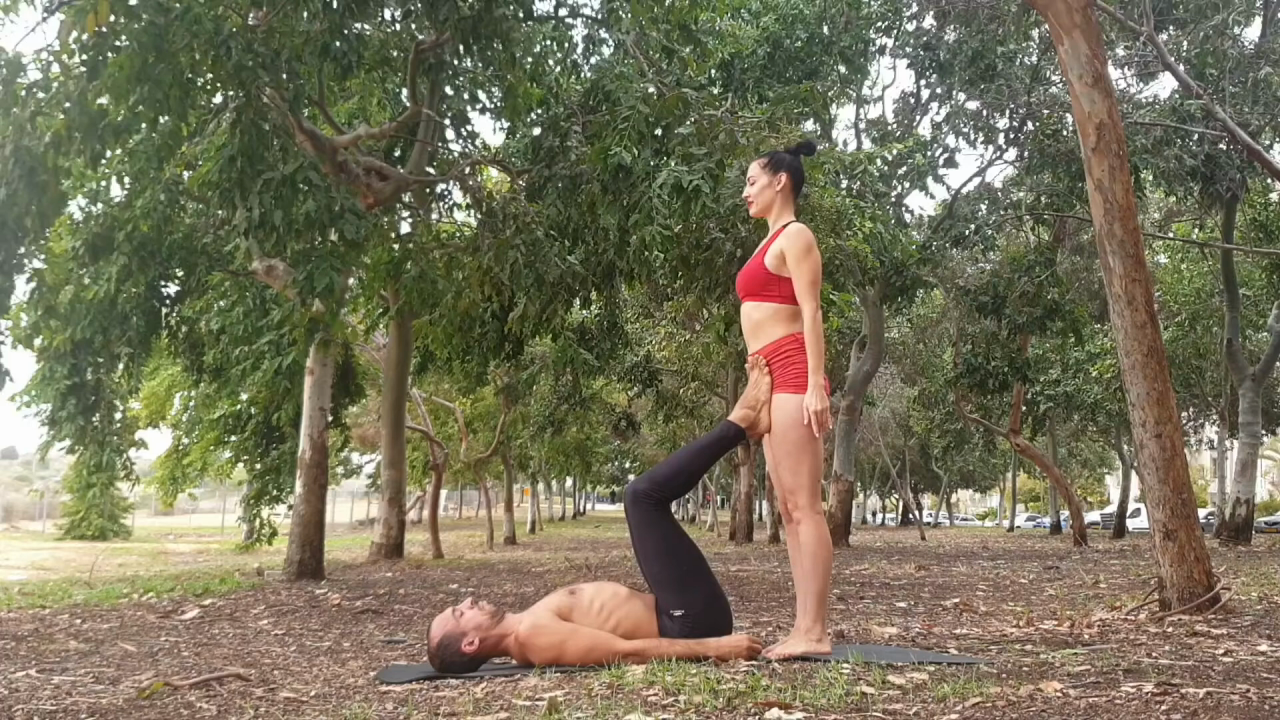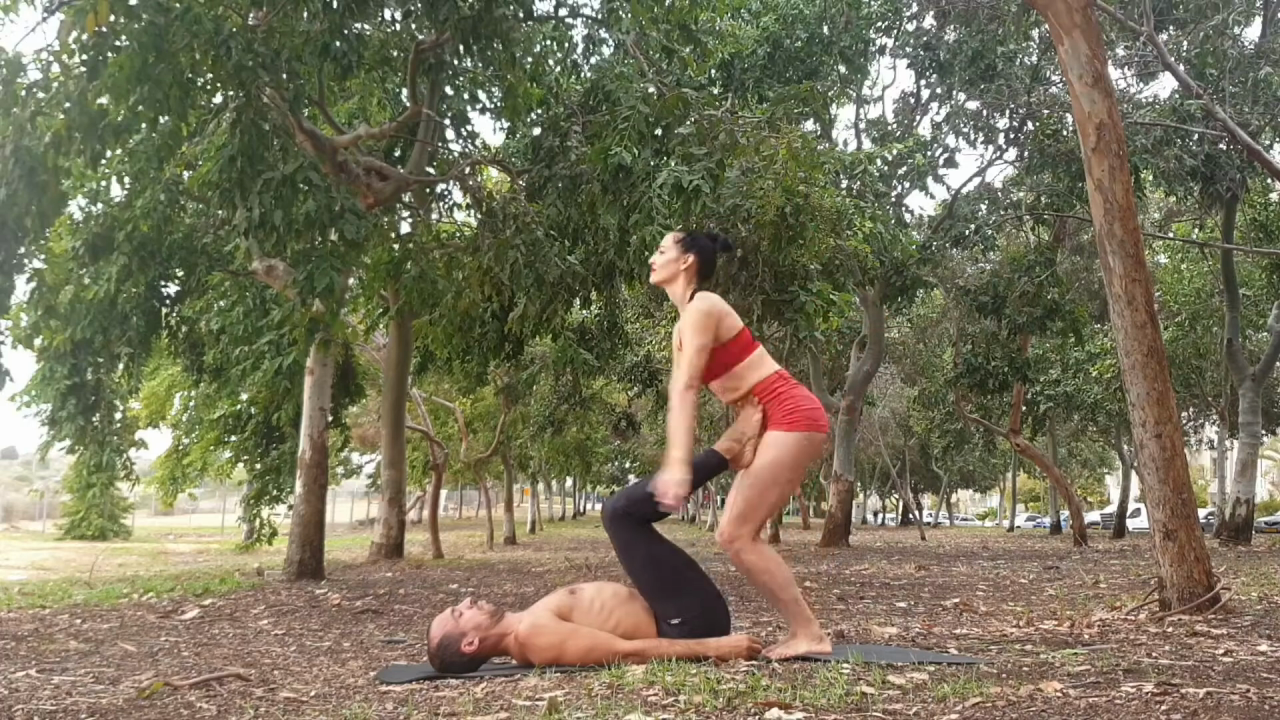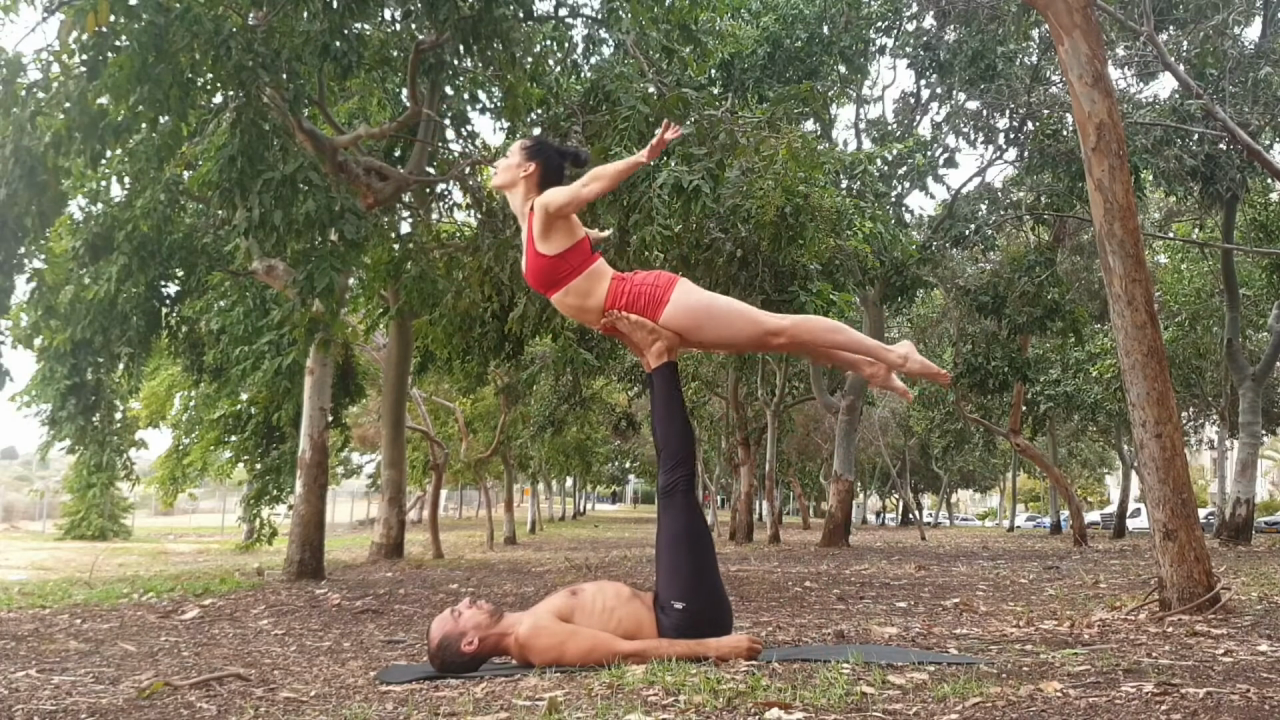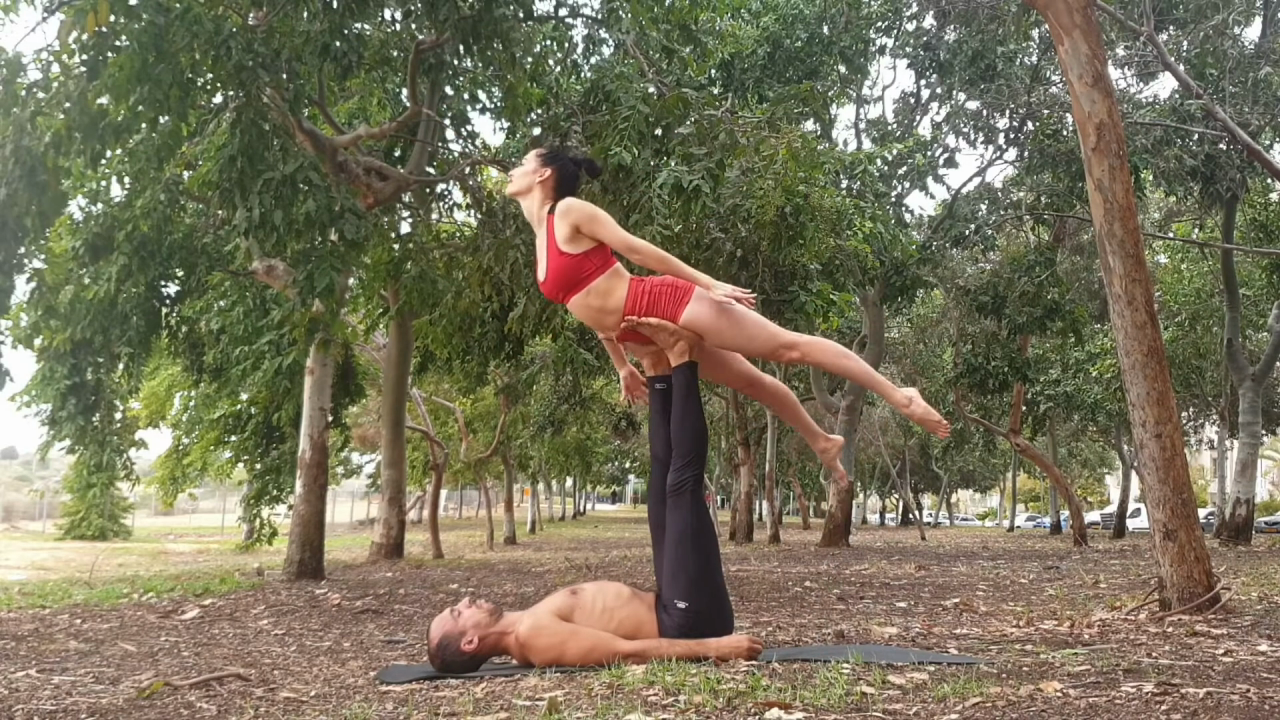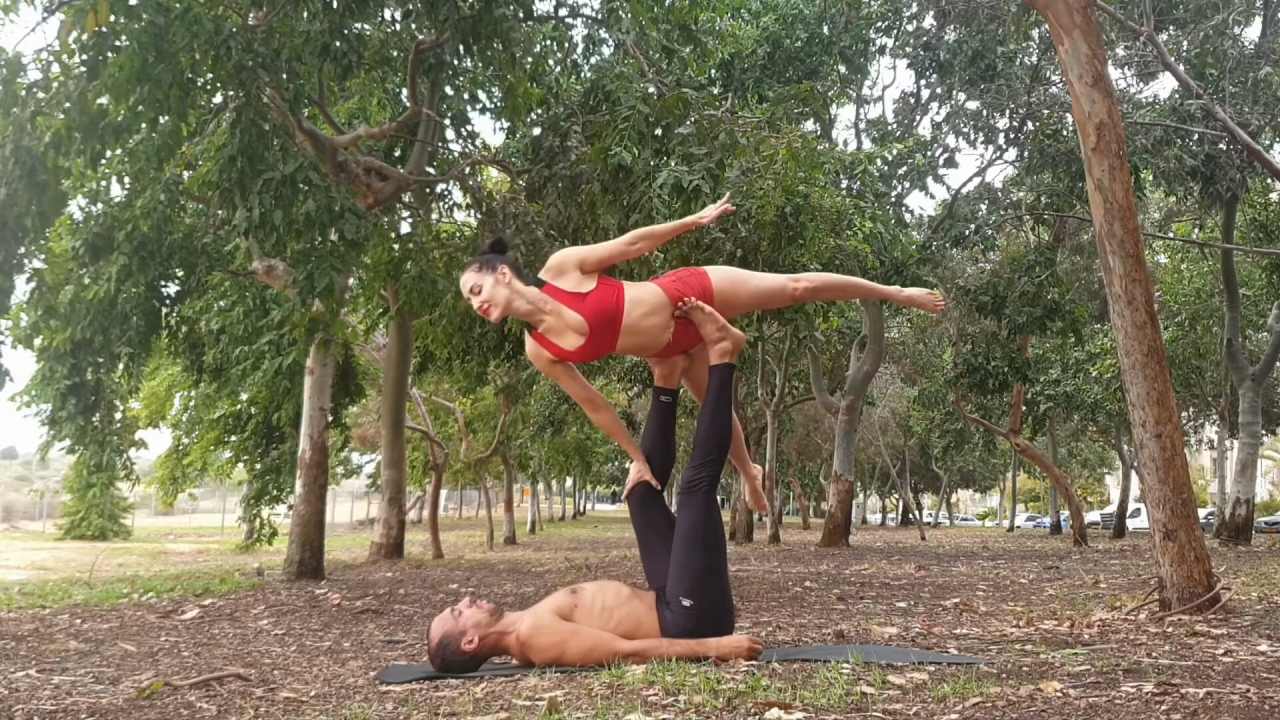
dt=1s
person 1, frame 1
left shoulder: (796, 235)
right shoulder: (774, 240)
left elbow: (811, 312)
left wrist: (816, 386)
left hip: (793, 377)
right hip: (776, 380)
left knee: (803, 507)
right knee: (790, 509)
left ankle: (812, 631)
right ankle: (806, 627)
person 1, frame 2
left shoulder: (703, 310)
right shoulder: (689, 321)
left elbow: (683, 390)
right elbow: (682, 390)
left wrist: (677, 464)
right wrist: (675, 463)
left hip: (791, 420)
right hip: (780, 422)
left knee: (736, 535)
right knee: (736, 534)
left ankle: (808, 635)
right ankle: (803, 630)
person 1, frame 3
left shoulder: (547, 208)
right shoulder: (533, 223)
left elbow: (591, 183)
left wrist: (643, 157)
left hip: (654, 300)
right hip: (646, 317)
left knee: (775, 328)
right knee: (763, 336)
left ankle: (889, 354)
right ankle: (868, 366)
person 1, frame 4
left shoulder: (569, 212)
right shoulder: (542, 245)
left elbow: (637, 248)
right elbow: (591, 307)
left wrist: (709, 283)
right wrist: (622, 365)
left hip: (667, 303)
left knee: (788, 346)
right knee: (748, 378)
left ankle: (899, 396)
right ankle: (819, 440)
person 1, frame 5
left shoulder: (561, 267)
right shoulder: (539, 351)
left elbow: (634, 243)
right elbow: (595, 406)
left wrist: (699, 218)
right wrist: (638, 459)
left hip: (693, 294)
right hip: (676, 348)
left knee: (799, 287)
left ankle: (898, 294)
right ankle: (748, 472)
person 2, frame 1
left shoulder: (528, 626)
right shoulder: (531, 634)
right elbow: (627, 652)
right wrist: (714, 646)
left hip: (681, 622)
right hip: (690, 622)
left knee: (645, 498)
right knee: (643, 495)
left ankle: (741, 422)
right ankle: (739, 423)
person 2, frame 2
left shoulder: (527, 626)
right shoulder: (529, 636)
right elbow: (626, 654)
right wrist: (715, 646)
left hip: (681, 619)
right hip: (691, 623)
right knee: (620, 512)
left ankle: (729, 447)
right ankle: (725, 451)
person 2, frame 3
left shoulder: (531, 625)
right shoulder: (531, 636)
right elbow: (627, 653)
right wrist: (712, 647)
left hip: (677, 618)
right hip: (688, 622)
right knee: (676, 486)
left ankle: (655, 361)
right ankle: (660, 358)
person 2, frame 4
left shoulder: (530, 625)
right shoulder: (531, 635)
right elbow: (628, 653)
right wrist: (713, 646)
left hip: (676, 618)
right hip: (690, 625)
right knee: (683, 487)
left ankle: (664, 367)
right ankle: (680, 357)
person 2, frame 5
left shoulder: (530, 624)
right shoulder: (531, 635)
right elbow: (629, 652)
right wrist: (714, 646)
left hip: (677, 611)
right hip: (691, 622)
left knee: (643, 490)
right knee: (697, 484)
left ankle: (667, 383)
right ankle: (720, 358)
